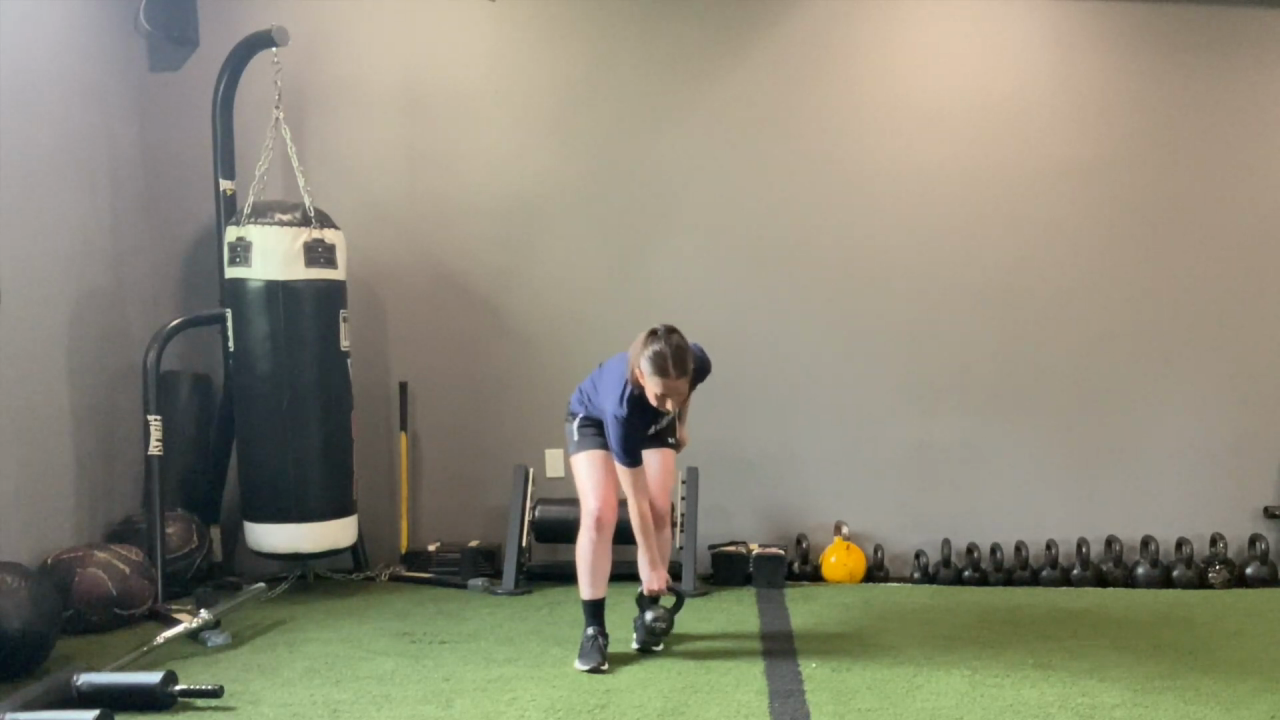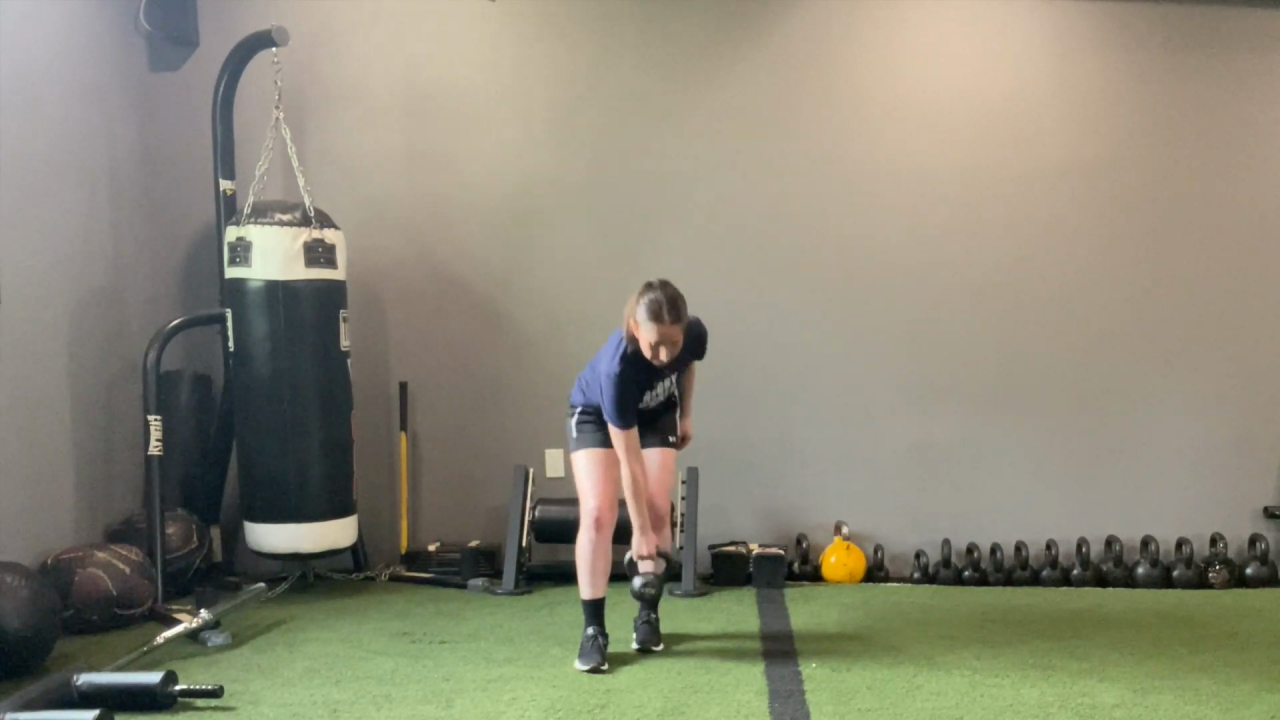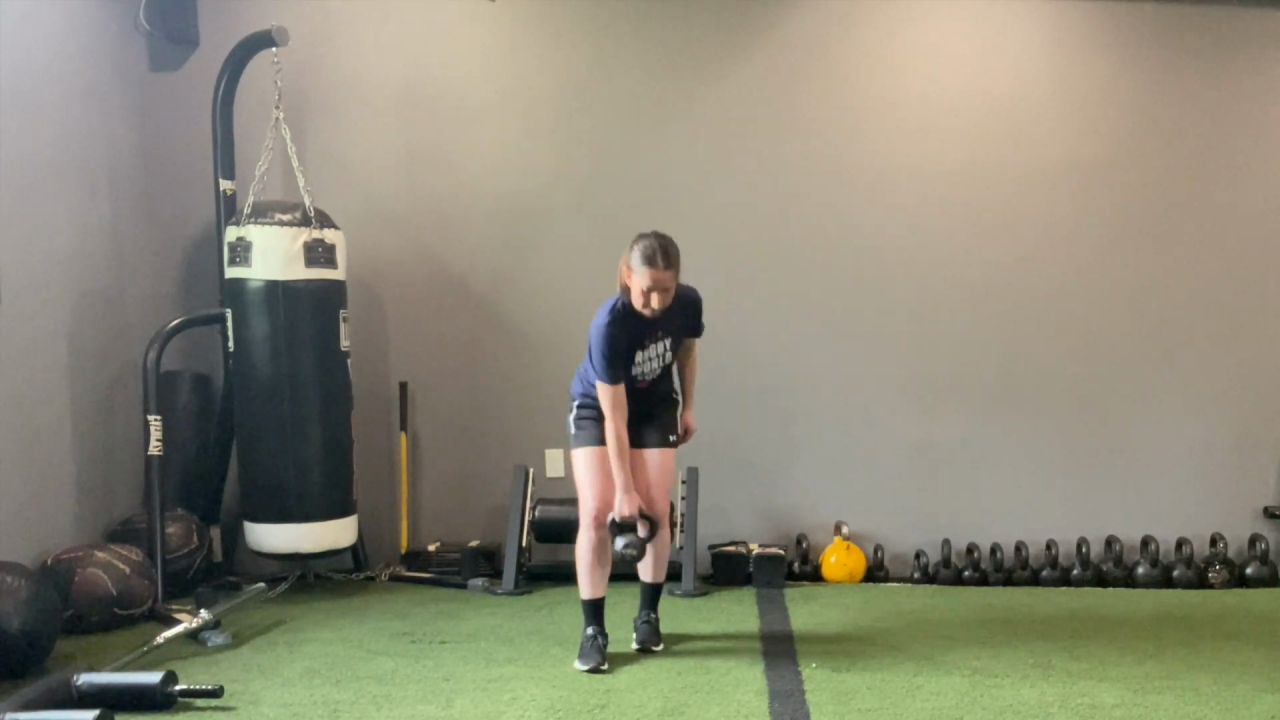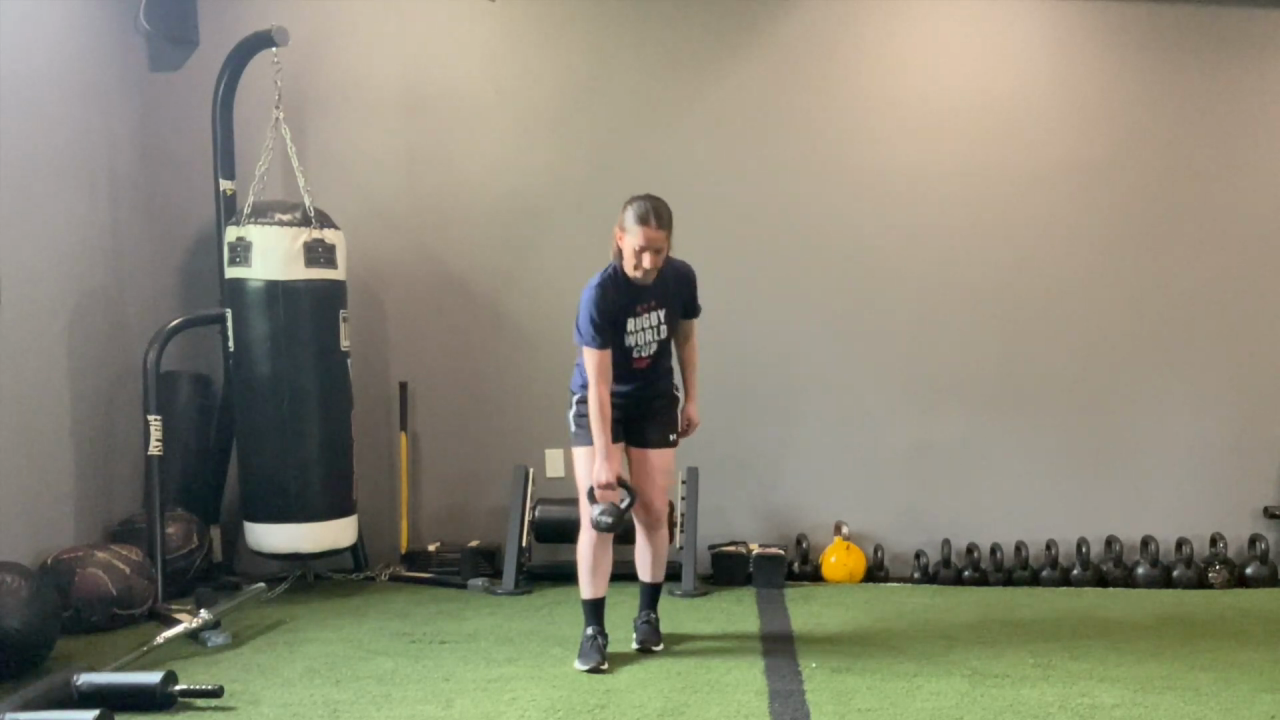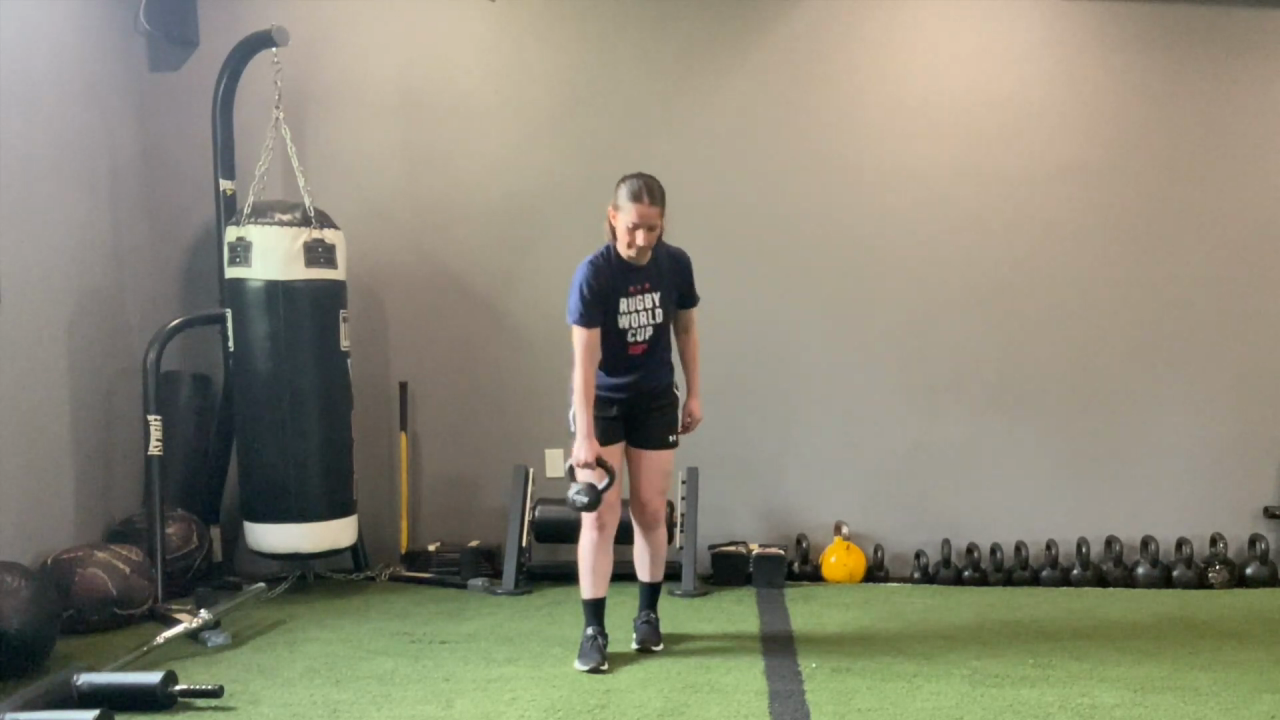
dt=0.2s
person 1, frame 1
left shoulder: (698, 363)
right shoulder: (623, 404)
right elbow: (636, 499)
left wrist: (680, 423)
right wrist: (652, 567)
left hip: (653, 427)
right hip: (593, 420)
left knee: (661, 511)
right knee: (599, 513)
right ankle: (593, 631)
person 1, frame 2
left shoulder: (695, 332)
right shoulder: (617, 366)
right elbow: (629, 463)
left wrist: (685, 414)
right wrist: (640, 532)
left hip: (655, 415)
right hip: (595, 416)
left knee: (659, 511)
right knee: (598, 515)
left ankle: (648, 616)
right ankle: (593, 631)
person 1, frame 3
left shoulder: (688, 302)
right shoulder: (610, 324)
right elbow: (615, 418)
left wrist: (687, 405)
right wrist: (624, 490)
left hip: (656, 407)
right hip: (596, 409)
left knee: (656, 511)
right knee: (598, 513)
left ankle: (648, 616)
right ankle: (593, 631)
person 1, frame 4
left shoulder: (680, 277)
right shoulder: (601, 292)
right elbow: (598, 382)
left wrist: (690, 397)
right wrist: (604, 460)
left hip: (655, 401)
right hip: (598, 405)
left knee: (653, 510)
right knee: (598, 512)
left ankle: (648, 615)
right ankle: (593, 631)
person 1, frame 5
left shoulder: (676, 264)
right shoulder: (594, 273)
left elbow: (685, 329)
right elbow: (585, 360)
left wrist: (693, 393)
right wrist: (584, 437)
left hip: (655, 400)
right hip: (602, 401)
left knee: (651, 512)
right knee: (599, 515)
left ankle: (648, 615)
right ankle: (593, 631)
